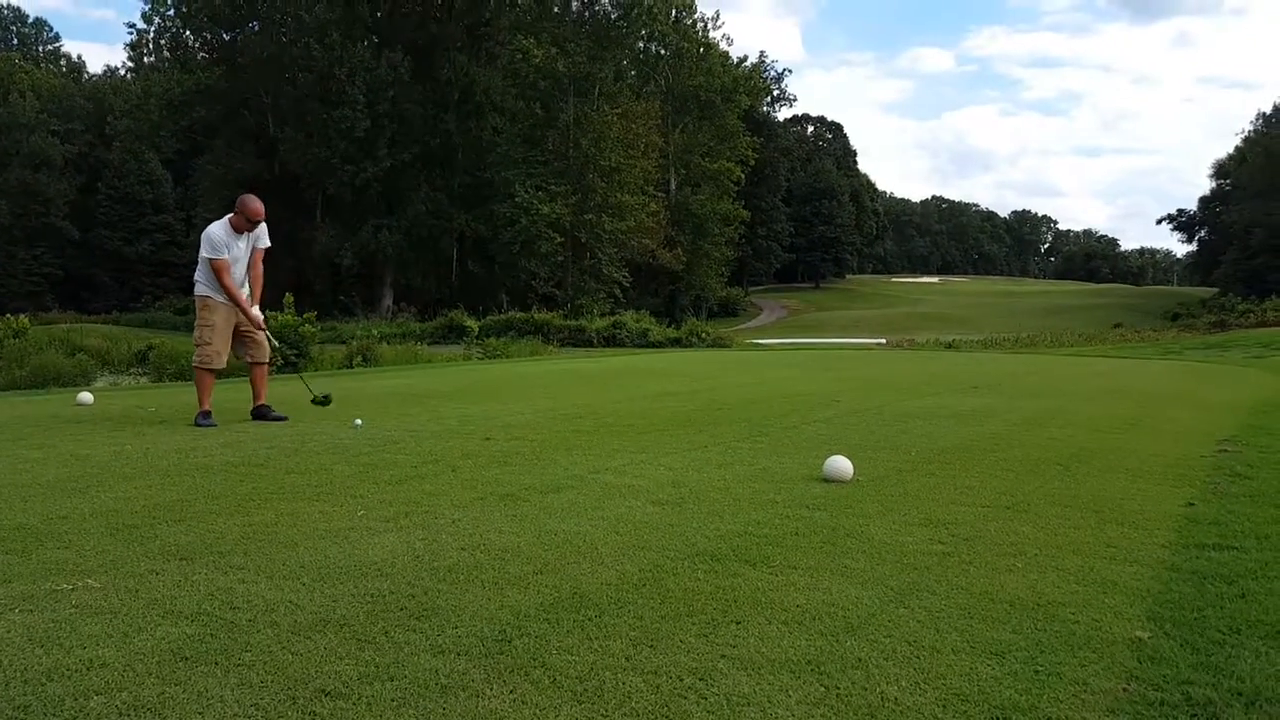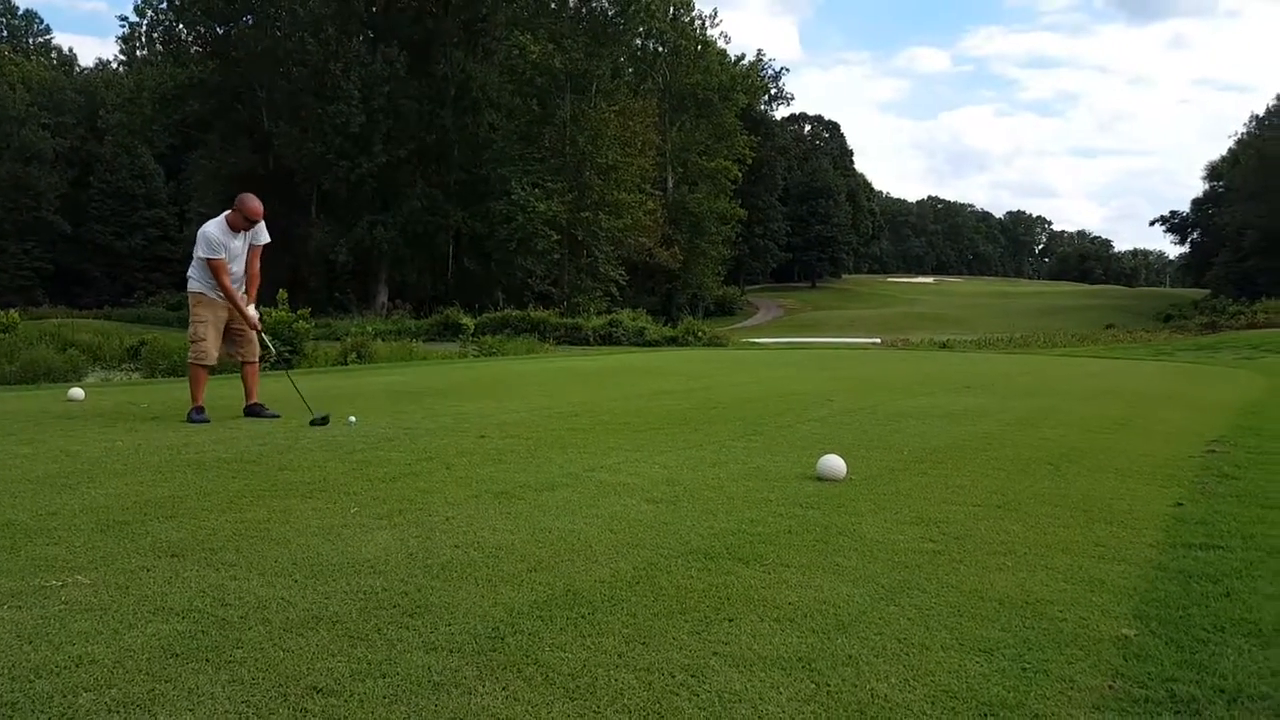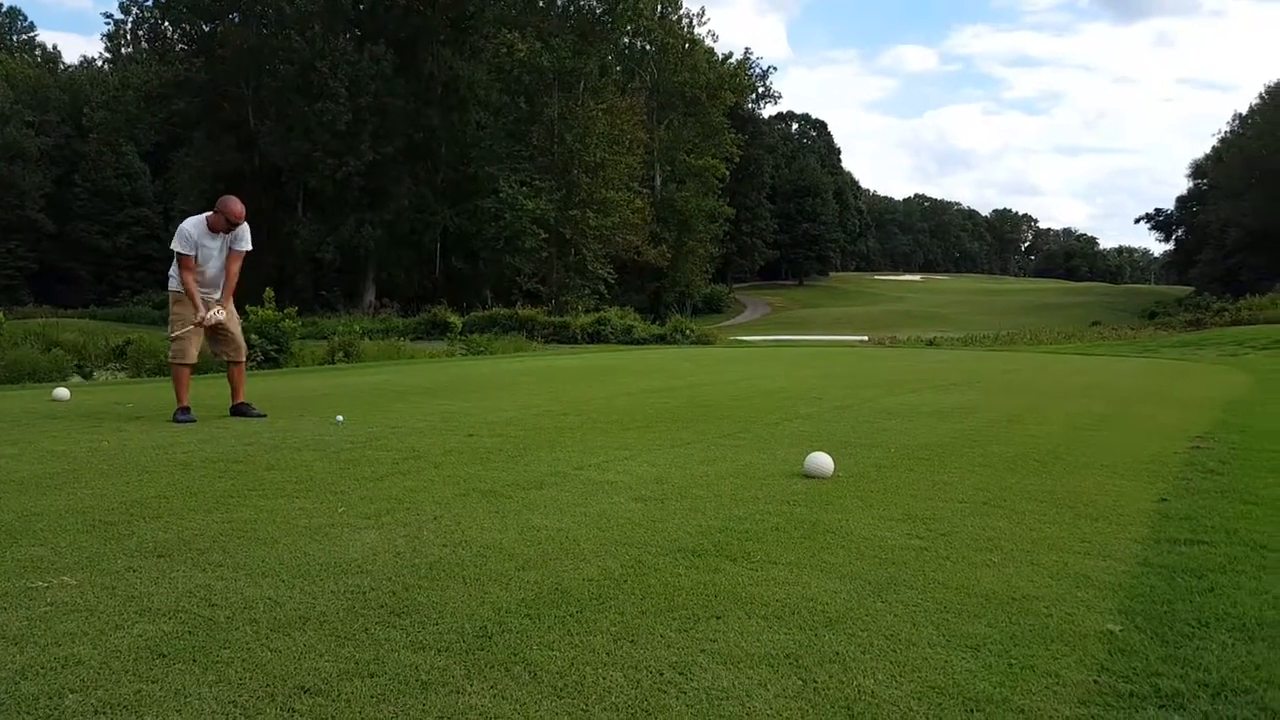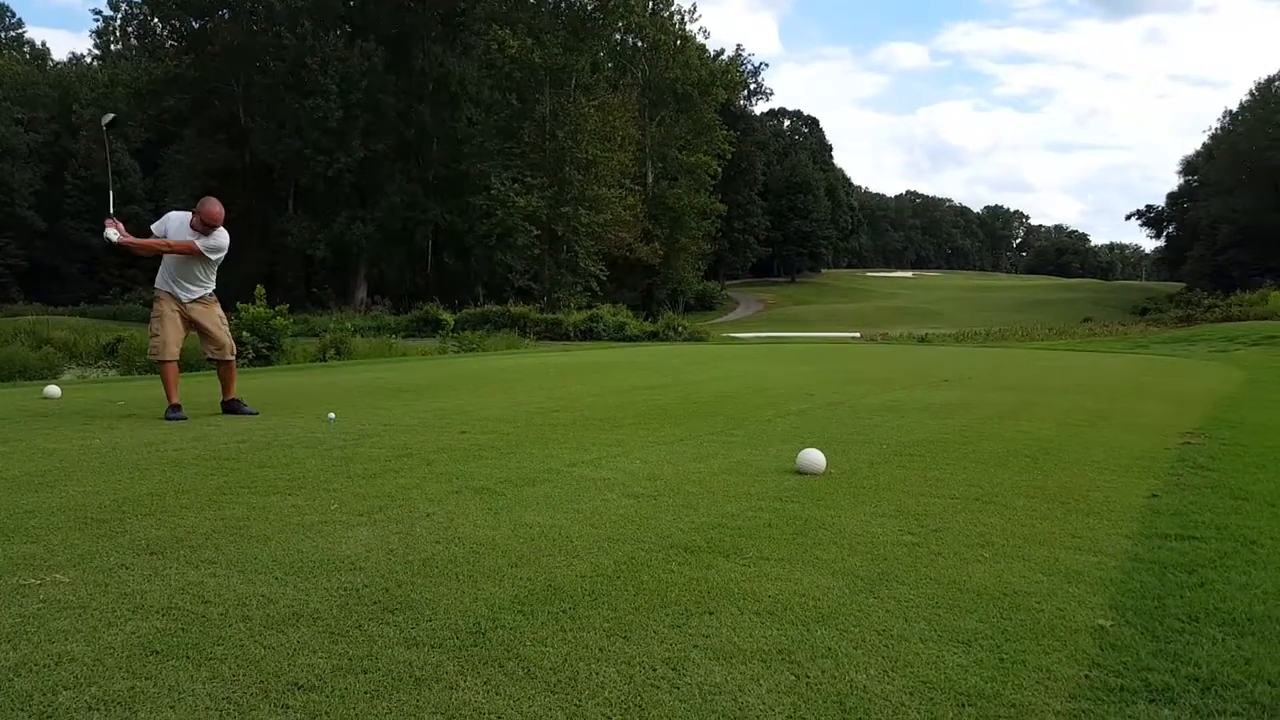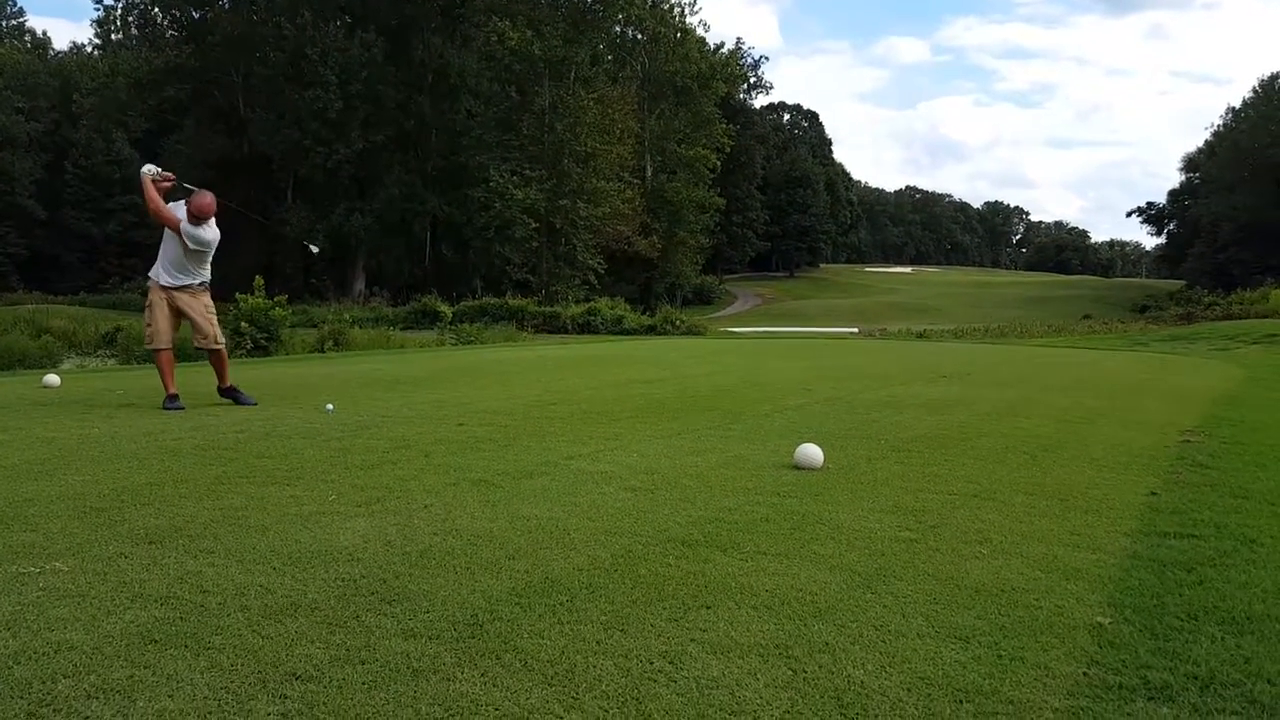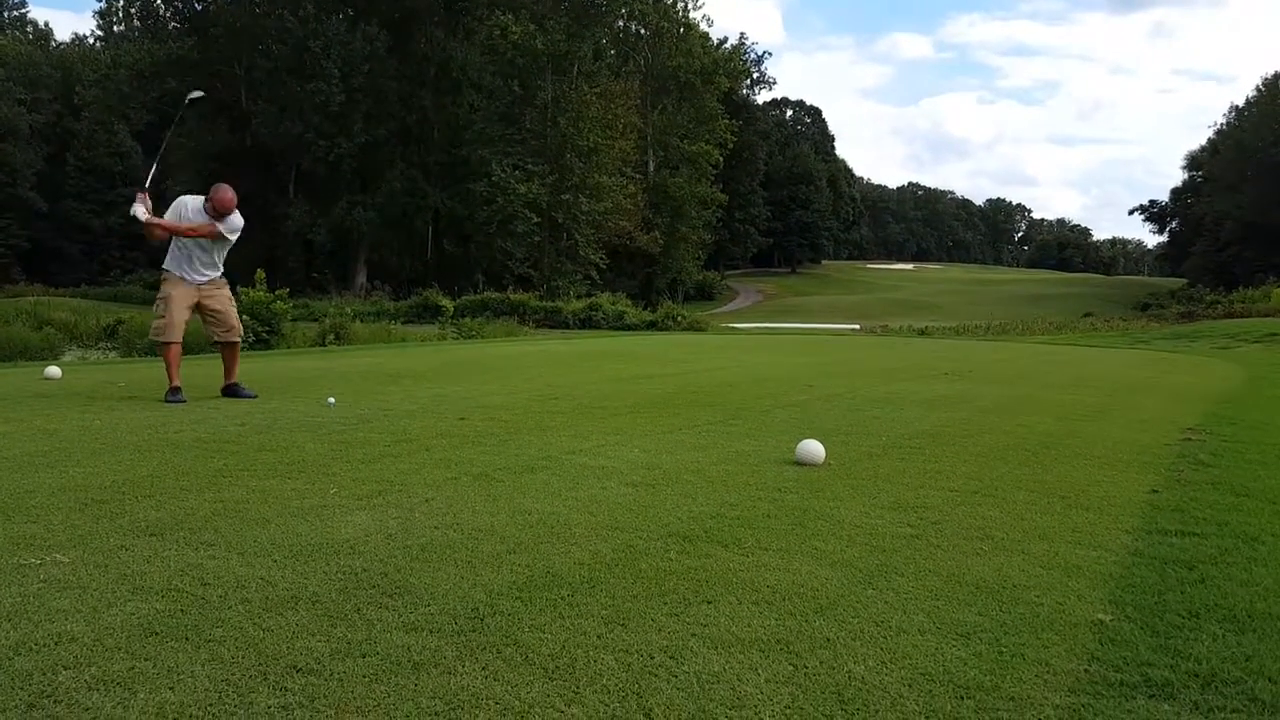
dt=0.3s
person 1, frame 1
left shoulder: (259, 229)
right shoulder: (214, 234)
left elbow: (256, 267)
right elbow: (224, 279)
left wrist: (255, 305)
right wrist: (248, 313)
left hip: (242, 297)
right hip: (213, 298)
left knee: (259, 350)
right knee: (208, 355)
left ankle: (260, 406)
right ankle: (204, 411)
person 1, frame 2
left shoulder: (257, 226)
right shoulder: (210, 233)
left elbow: (253, 265)
right elbow: (222, 279)
left wrist: (251, 304)
right wrist: (245, 314)
left hip: (237, 294)
right hip: (206, 294)
left knee: (250, 348)
right knee: (203, 351)
left ankle: (252, 404)
right ankle: (197, 407)
person 1, frame 3
left shoulder: (241, 231)
right shoulder: (188, 229)
left elbow: (233, 271)
right elbow: (186, 273)
left wrist: (224, 305)
right wrist: (199, 307)
left hip: (219, 296)
right hip: (187, 295)
left knee: (237, 346)
right knee: (184, 350)
left ankle: (239, 403)
right ankle: (182, 407)
person 1, frame 4
left shoulder: (220, 238)
right shoulder: (173, 219)
left elbow: (169, 247)
right elbow: (148, 248)
left wrist: (129, 241)
right wrist: (125, 236)
left hip: (202, 298)
right hip: (168, 294)
left knee: (224, 346)
right knee: (165, 348)
left ankle: (230, 400)
right ankle: (174, 404)
person 1, frame 5
left shoulder: (208, 235)
right shoulder: (181, 207)
right elbow: (156, 213)
left wrist: (146, 181)
right wrist: (159, 189)
left hip: (193, 289)
right hip: (160, 284)
left knee: (212, 337)
right knee: (159, 338)
left ankle: (226, 386)
right ankle: (171, 393)
person 1, frame 6
left shoulder: (235, 221)
right shoulder: (184, 203)
left elbow: (190, 231)
right elbow: (156, 234)
left wrist: (154, 221)
right wrist: (148, 214)
left hip: (212, 282)
right hip: (177, 278)
left knee: (231, 331)
right knee: (169, 331)
left ankle: (231, 383)
right ankle: (174, 386)
